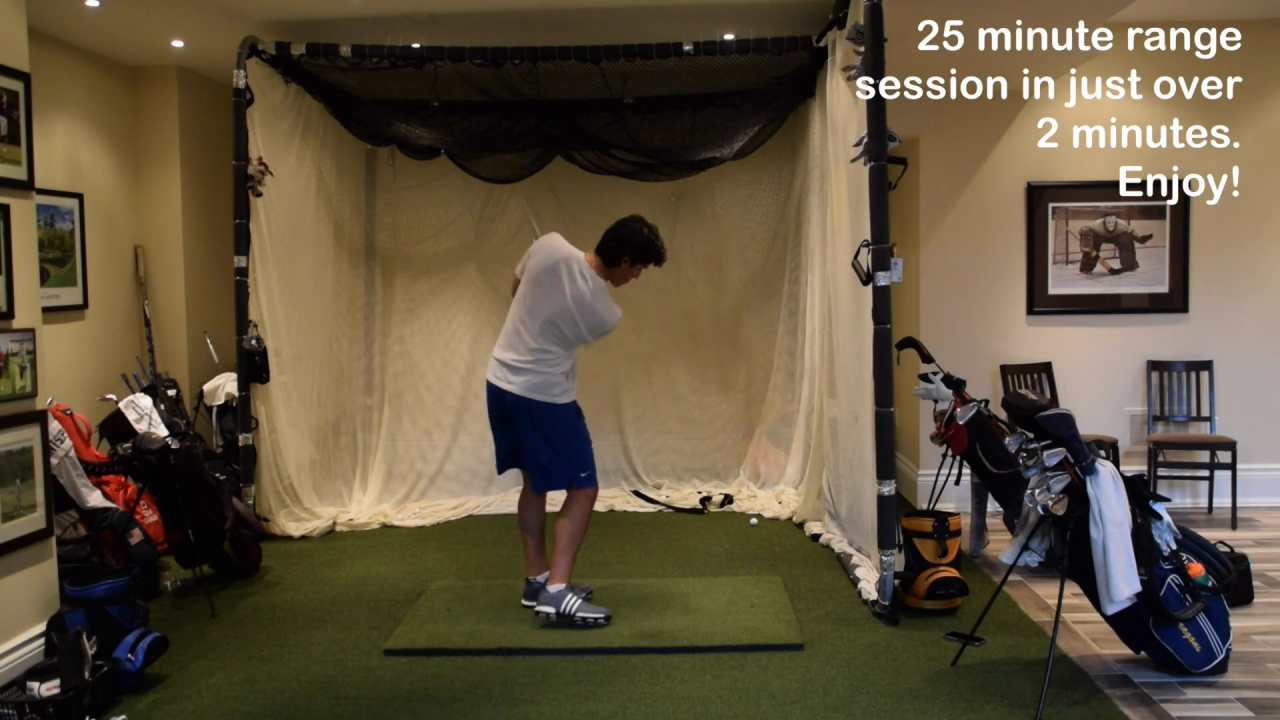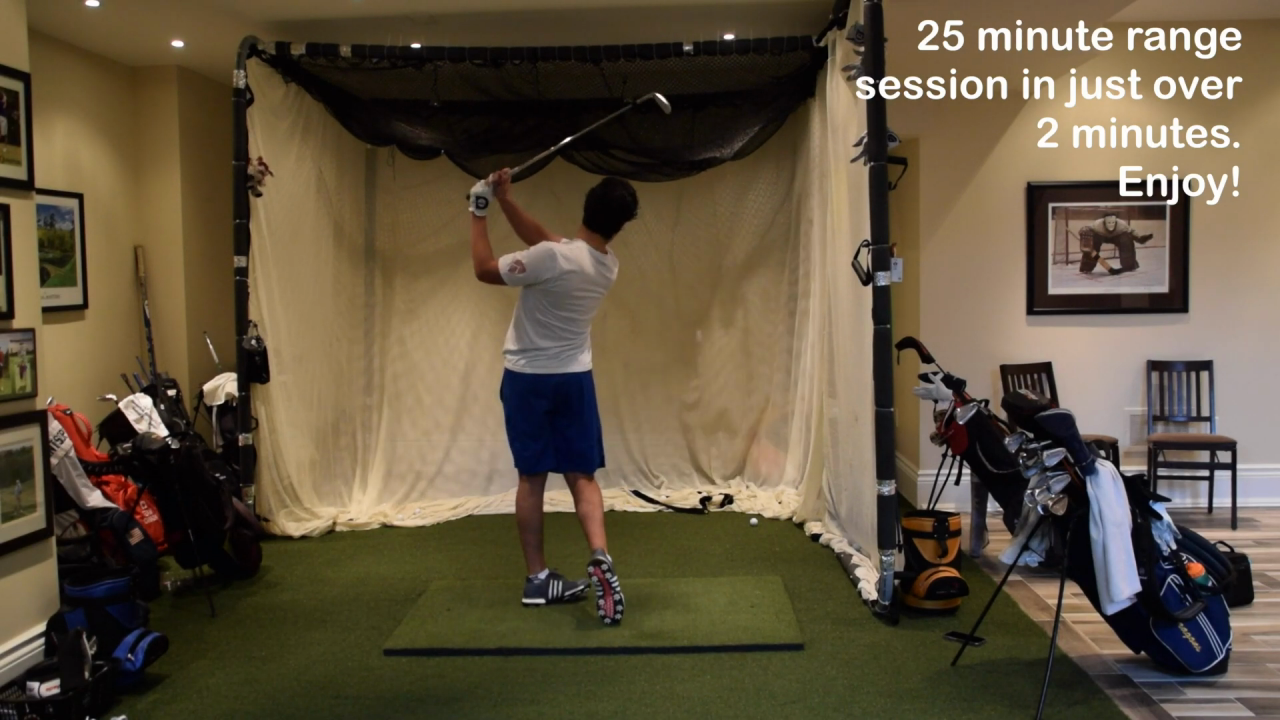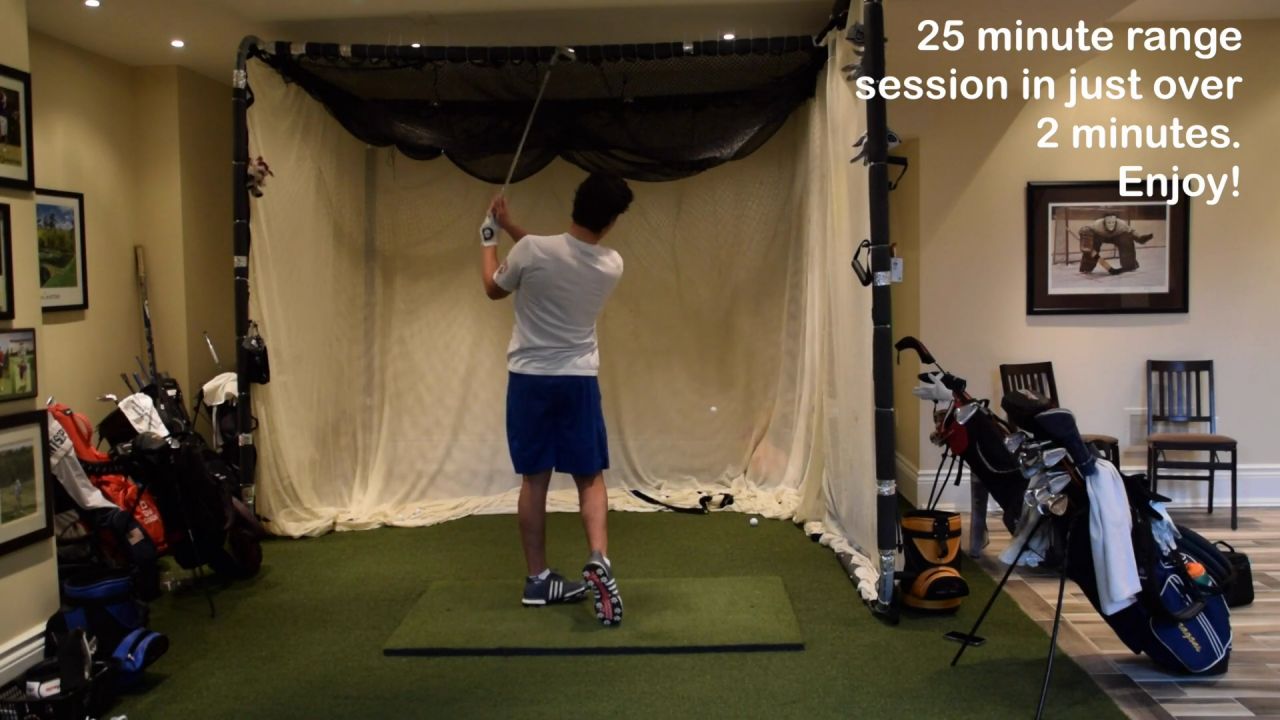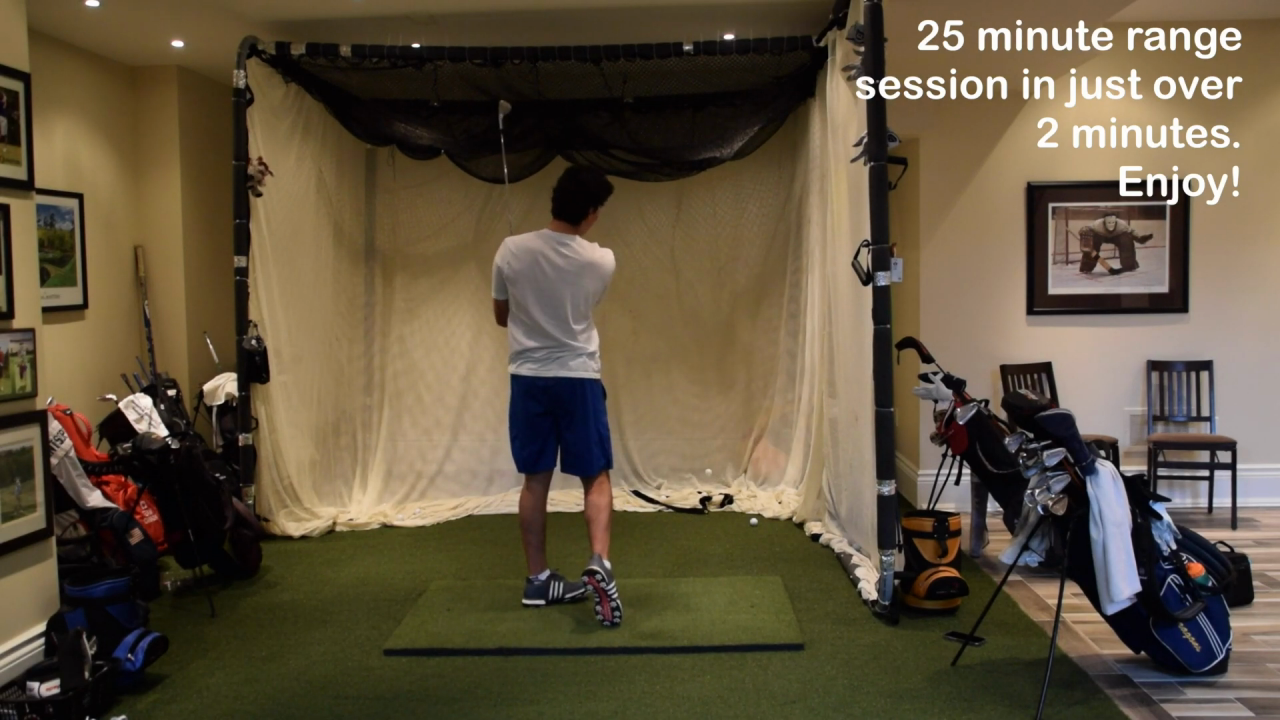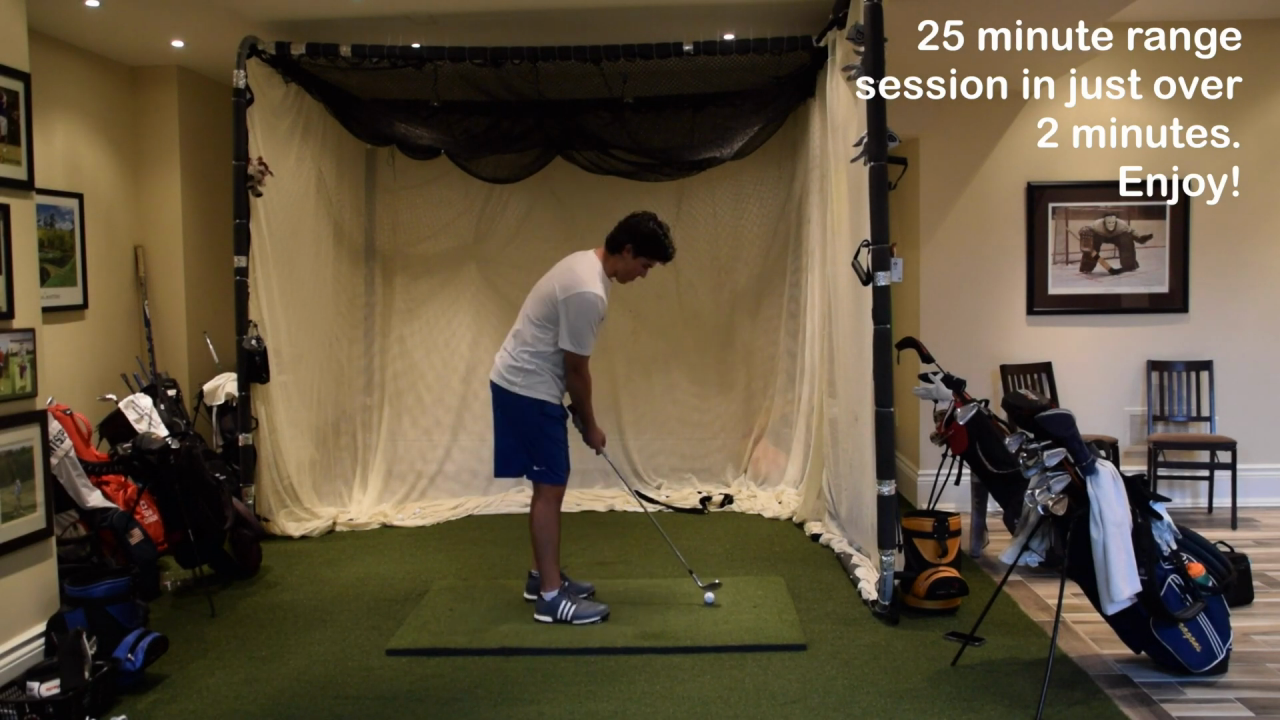
dt=0.5s
person 1, frame 1
left shoulder: (550, 247)
right shoulder: (605, 313)
left elbow: (517, 287)
left hip: (501, 384)
right hip: (546, 397)
left knee: (535, 481)
right knee: (582, 489)
left ankle: (538, 579)
right ankle: (557, 591)
person 1, frame 2
left shoulder: (552, 259)
right shoulder: (608, 266)
left elbow: (485, 270)
left wrist: (479, 211)
right wrist: (505, 200)
left hip: (526, 378)
right hip: (574, 378)
left knee: (531, 477)
right knee: (582, 475)
left ankle: (537, 579)
right ankle: (600, 555)
person 1, frame 3
left shoulder: (533, 251)
right shoulder: (612, 265)
left elbow: (494, 289)
left wrist: (490, 238)
right wrist: (509, 225)
left hip: (529, 379)
right hip: (579, 381)
left knee: (535, 478)
right knee: (589, 476)
left ankle: (537, 578)
right ankle: (599, 559)
person 1, frame 4
left shoulder: (511, 251)
right shoulder: (601, 261)
left elbow: (501, 317)
left hip: (528, 379)
right hip: (579, 379)
left knee: (536, 479)
right knee: (595, 476)
left ankle: (537, 579)
right ankle: (599, 563)
person 1, frame 5
left shoulder: (581, 263)
right shoulder: (588, 293)
right elbow: (577, 369)
left wrist: (575, 410)
right wrist: (589, 425)
left hip: (522, 382)
right hip: (528, 389)
left knee: (548, 484)
right knee: (551, 486)
left ankle: (542, 577)
right ankle: (551, 596)
